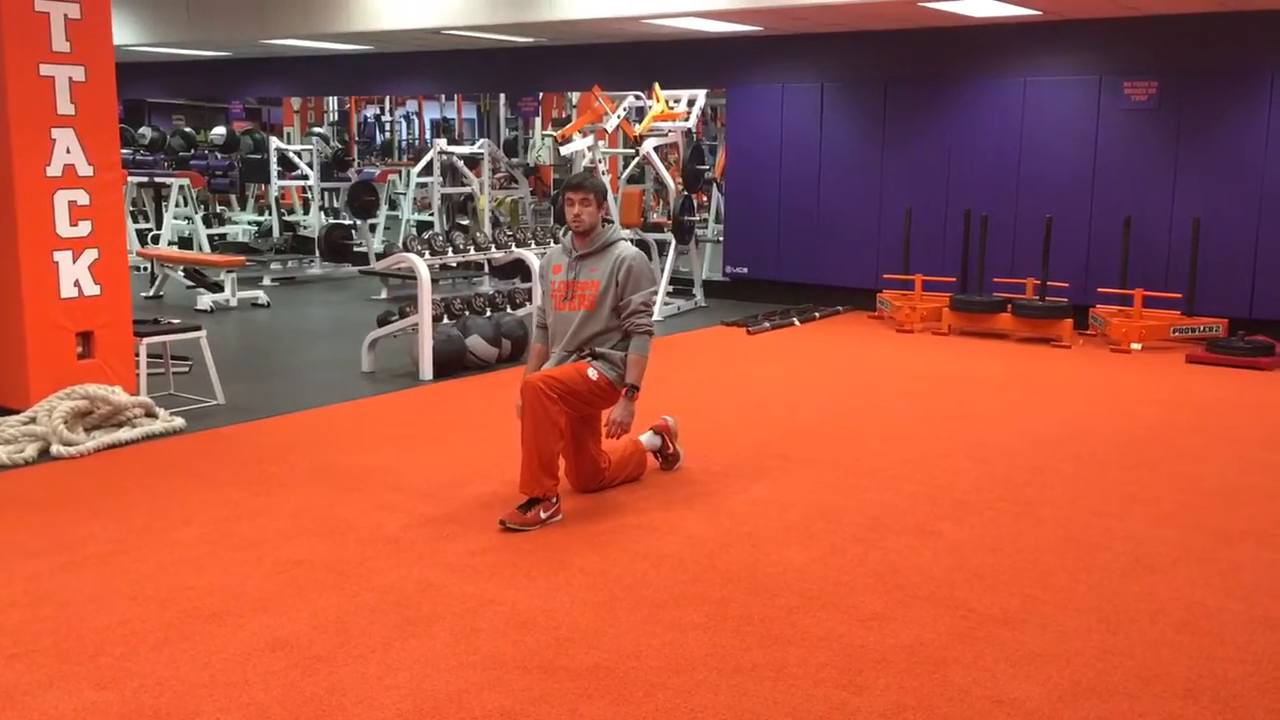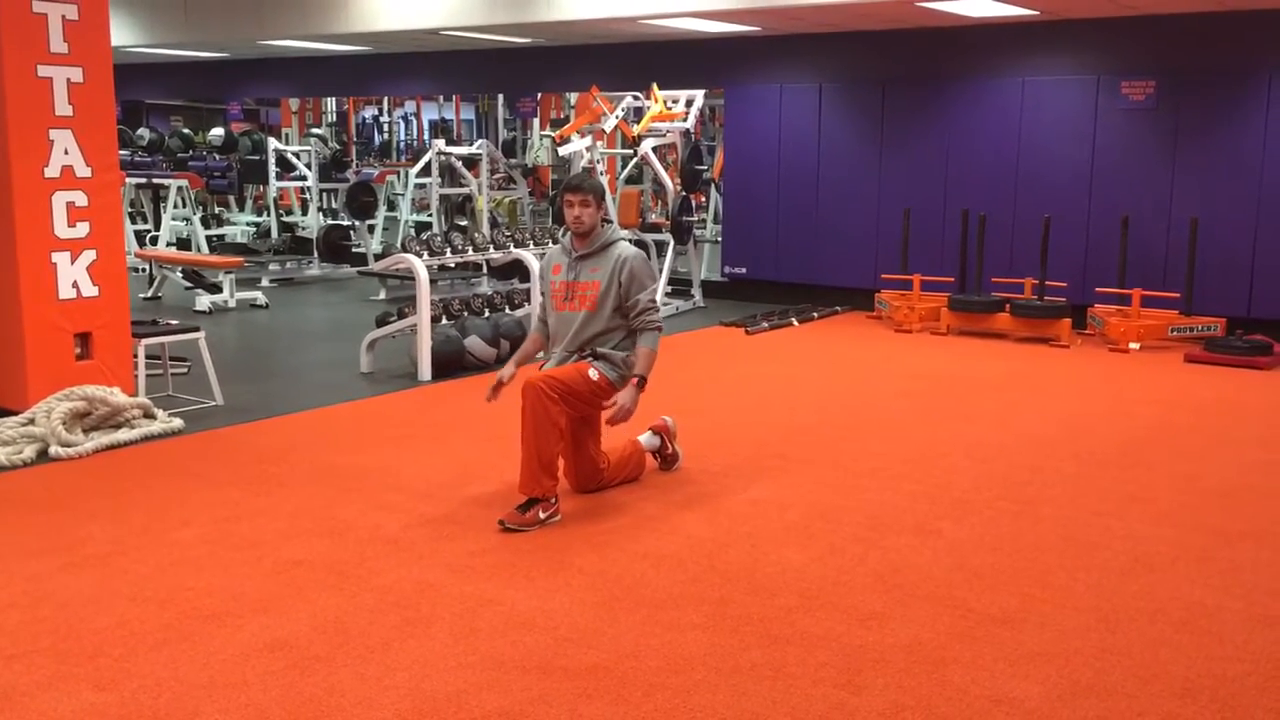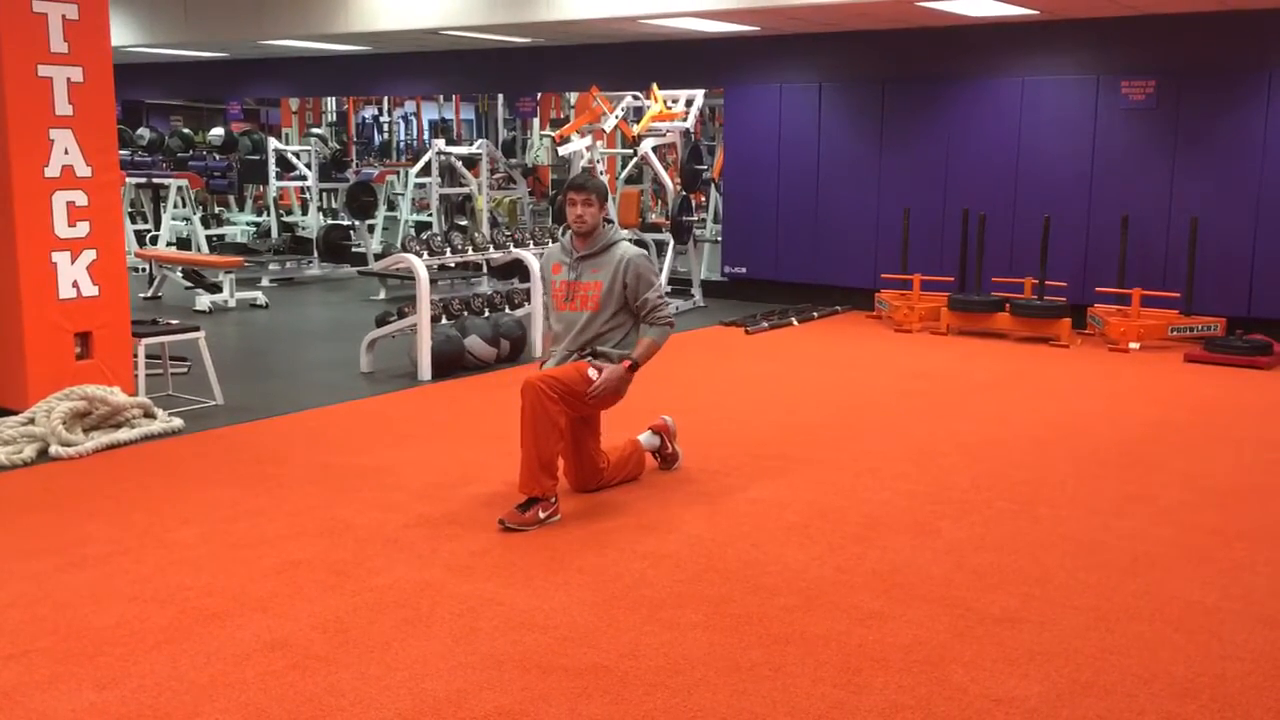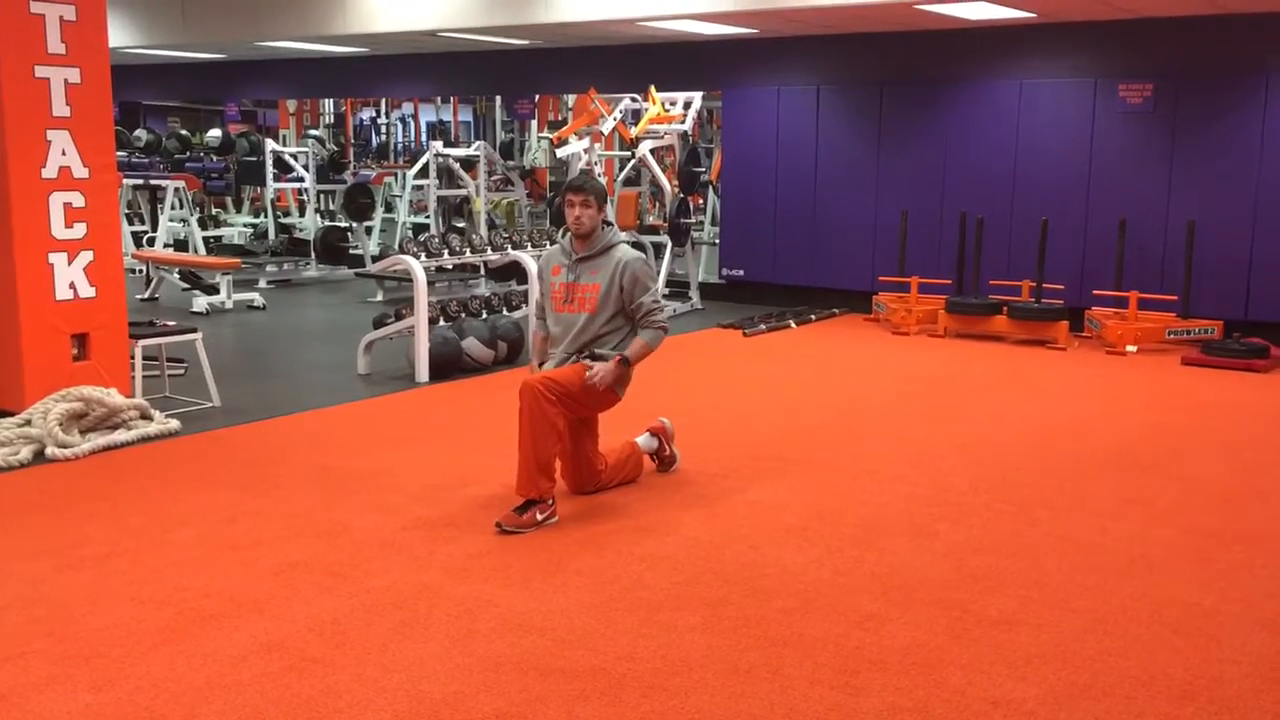
dt=0.4s
person 1, frame 1
left shoulder: (627, 259)
right shoulder: (553, 260)
left elbow: (640, 333)
right elbow: (543, 328)
left wrist: (629, 397)
right wrist: (524, 387)
left hip: (603, 369)
right hip: (565, 371)
left knee: (539, 387)
right knee: (587, 478)
left ankle: (542, 499)
right ankle: (655, 439)
person 1, frame 2
left shoulder: (627, 259)
right shoulder: (553, 259)
left elbow: (649, 327)
left wrist: (635, 386)
right wrist: (513, 365)
left hip: (604, 369)
right hip: (565, 370)
left knee: (538, 387)
right knee: (586, 479)
left ankle: (541, 499)
right ankle: (652, 441)
person 1, frame 3
left shoulder: (629, 260)
right shoulder: (552, 258)
left elbow: (661, 322)
left wrist: (626, 368)
right wrist: (545, 363)
left hip: (602, 371)
right hip: (564, 370)
left knee: (536, 387)
right knee: (586, 478)
left ankle: (542, 499)
right ankle: (654, 439)
person 1, frame 4
left shoulder: (627, 262)
right shoulder: (551, 260)
left elbow: (655, 327)
left wrist: (618, 365)
right wrist: (536, 363)
left hip: (600, 377)
right hip: (561, 374)
left knee: (535, 389)
right knee: (584, 480)
left ankle: (539, 501)
right ankle: (651, 441)
